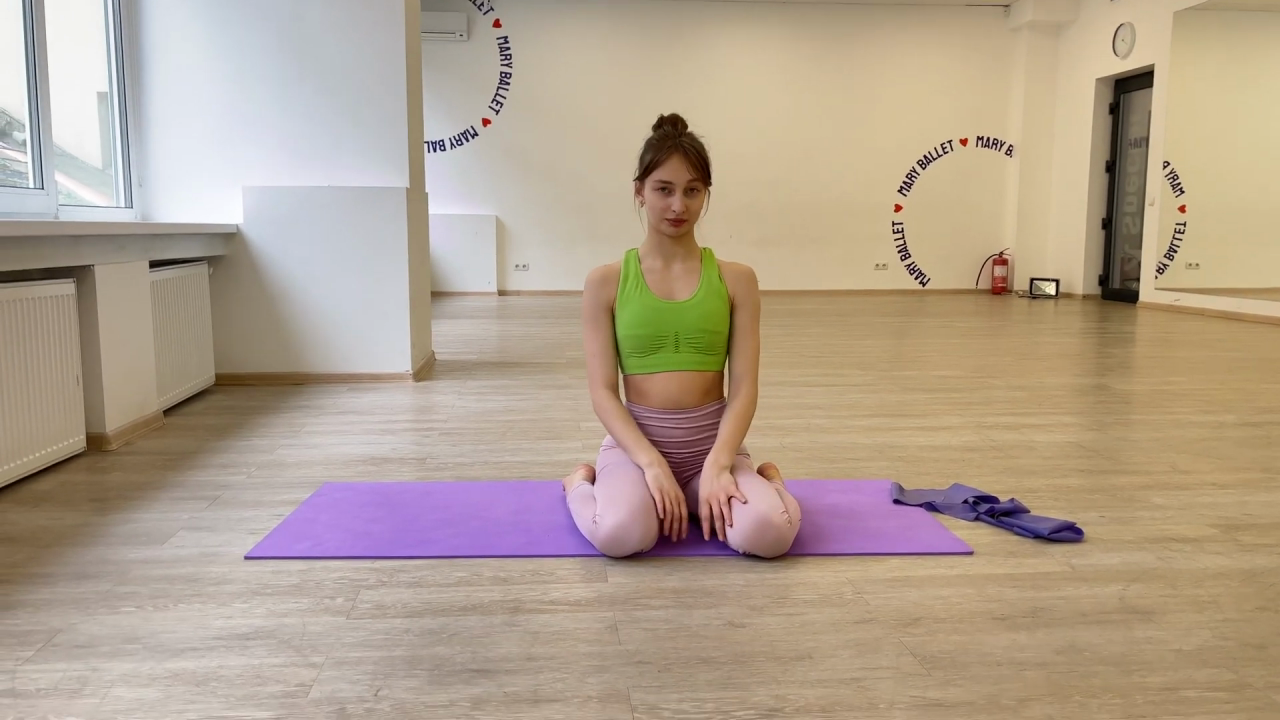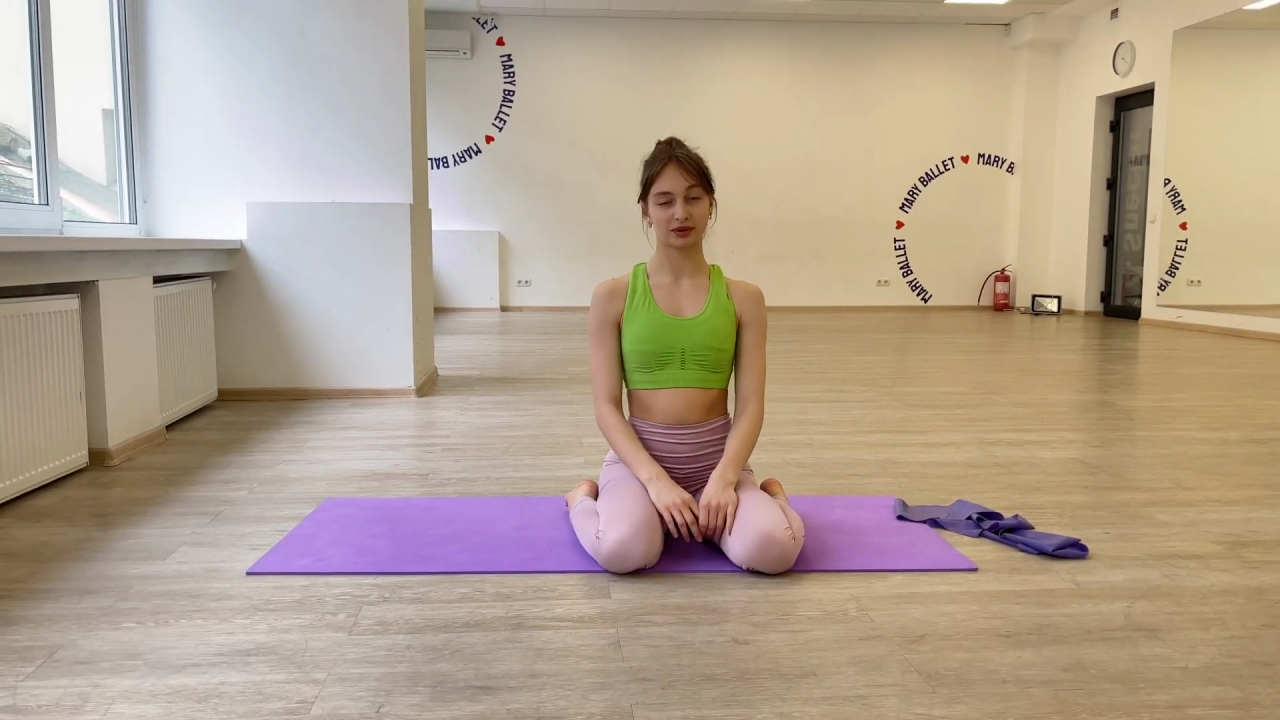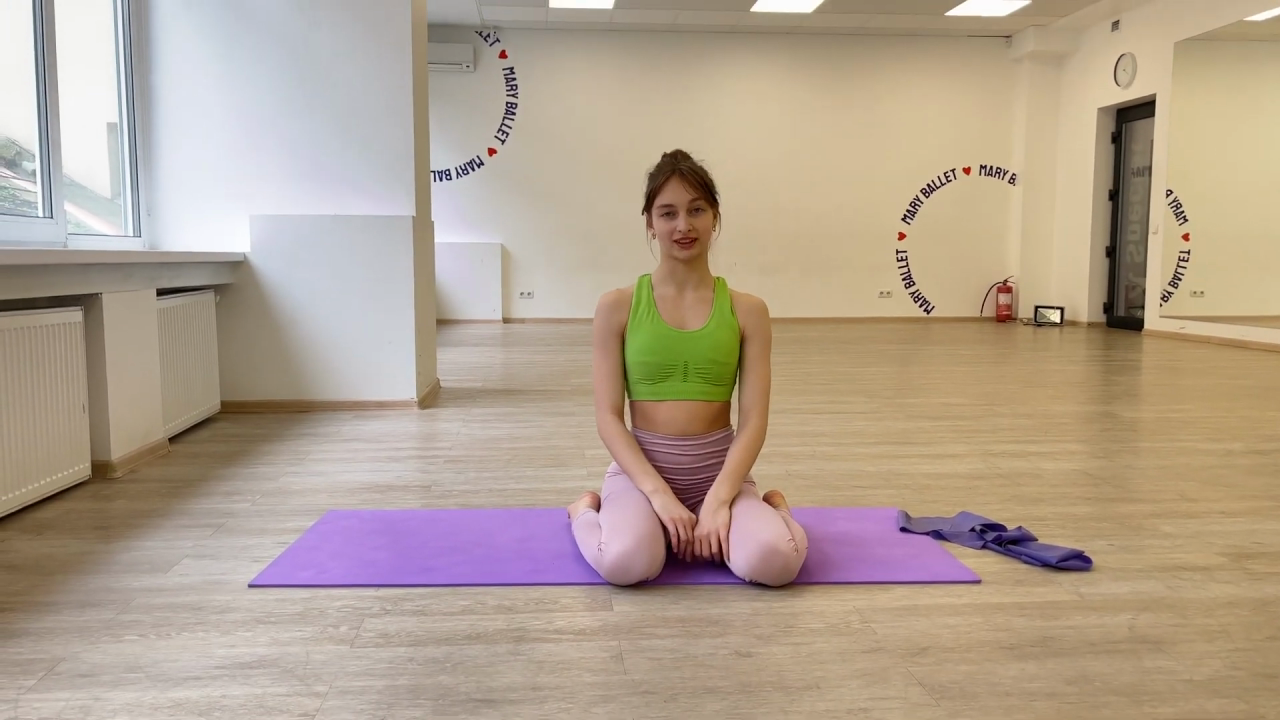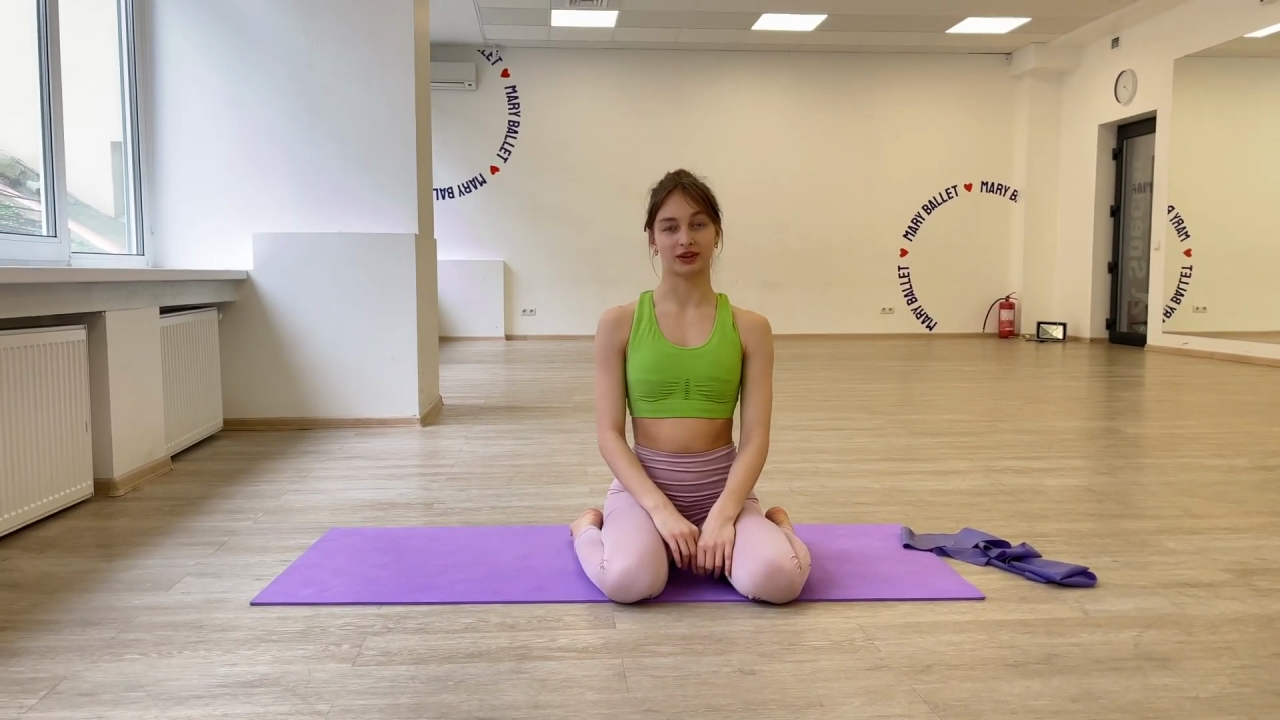
dt=0.4s
person 1, frame 1
left shoulder: (736, 280)
right shoulder: (605, 282)
left elbow: (743, 389)
right elbow: (603, 392)
left wrist: (717, 466)
right wrist: (653, 465)
left hip: (712, 440)
right hip: (635, 440)
left knee: (767, 533)
right knee: (620, 535)
left ankle: (764, 479)
right ankle: (581, 483)
person 1, frame 2
left shoulder: (743, 298)
right shoulder: (613, 295)
left elbow: (750, 407)
right elbow: (606, 406)
left wrist: (723, 479)
right wrist: (656, 479)
left hip: (716, 456)
right hip: (639, 455)
left knee: (772, 550)
right knee: (622, 551)
left ankle: (769, 496)
right ankle: (584, 500)
person 1, frame 3
left shoulder: (748, 311)
right shoulder: (617, 307)
left elbow: (753, 421)
right elbow: (609, 417)
left wrist: (718, 499)
right wrist: (660, 495)
left hip: (718, 468)
right hip: (641, 467)
left knee: (773, 561)
right knee: (625, 564)
left ankle: (771, 507)
right ankle: (586, 511)
person 1, frame 4
left shoulder: (750, 328)
right shoulder: (619, 323)
left elbow: (755, 438)
right elbow: (610, 434)
left wrist: (722, 514)
right wrist: (661, 508)
left hip: (722, 485)
right hip: (644, 484)
left knee: (777, 578)
right knee: (628, 581)
left ankle: (774, 525)
right ankle: (588, 528)
